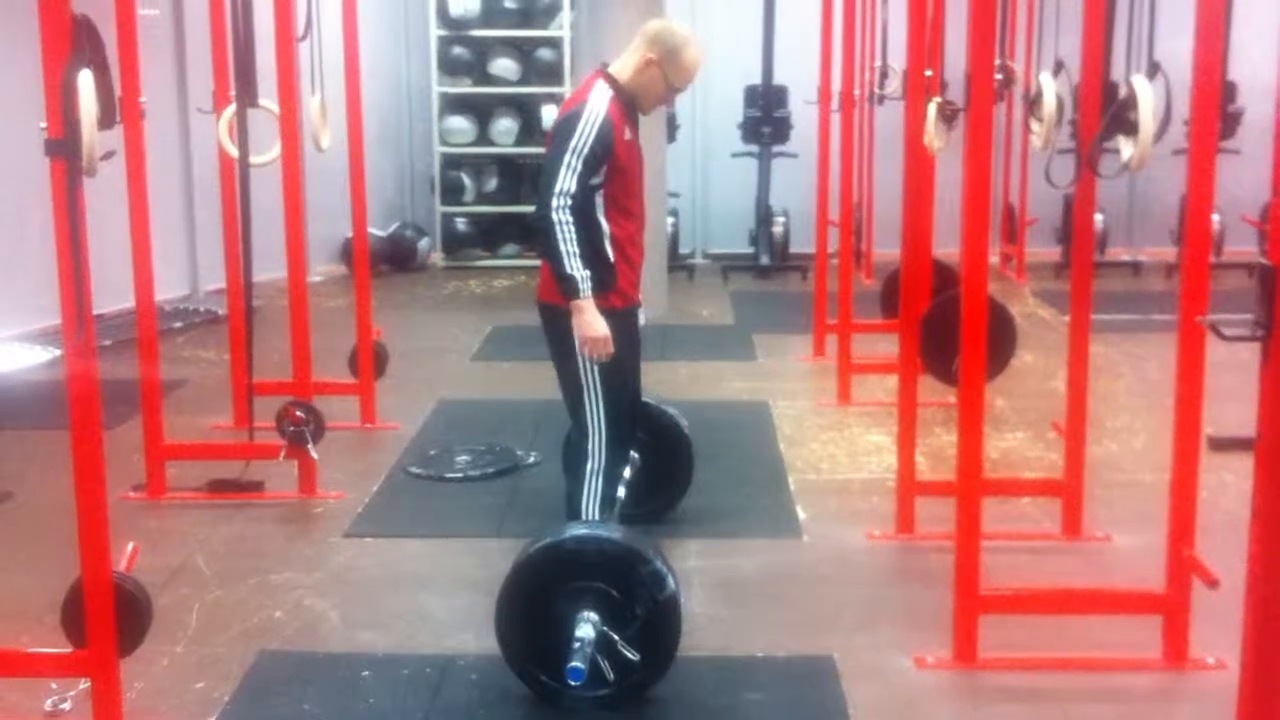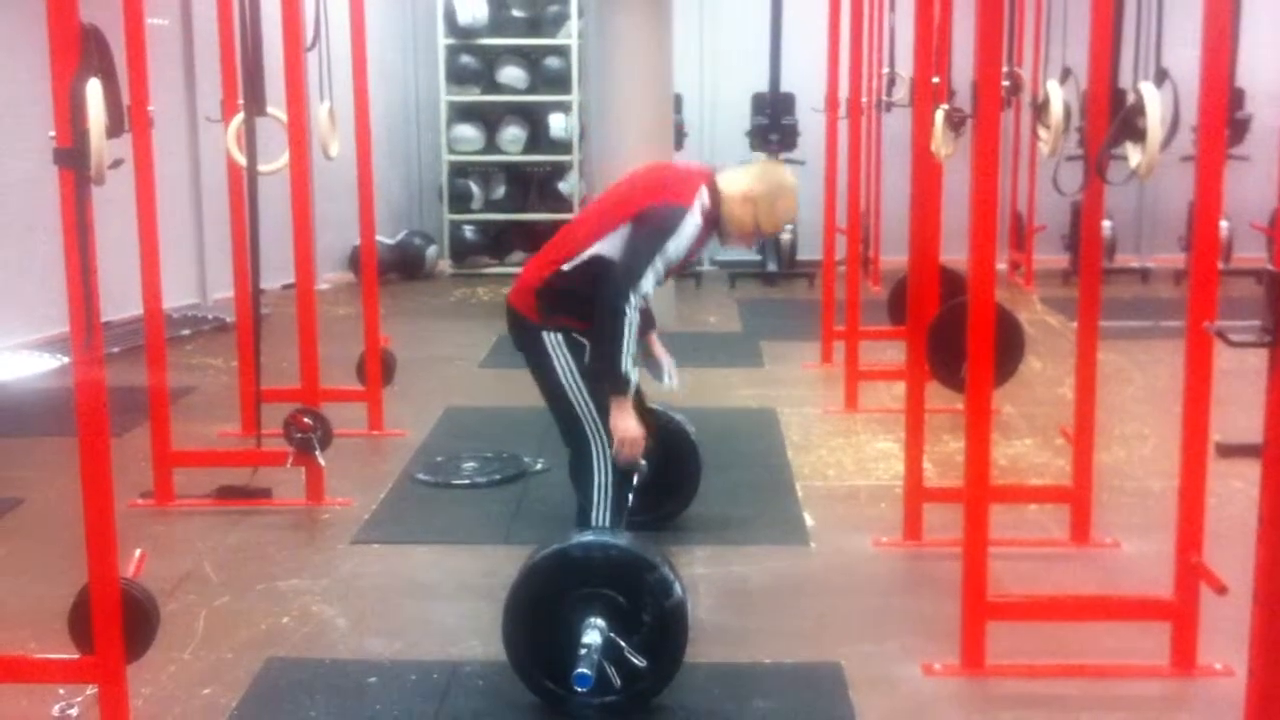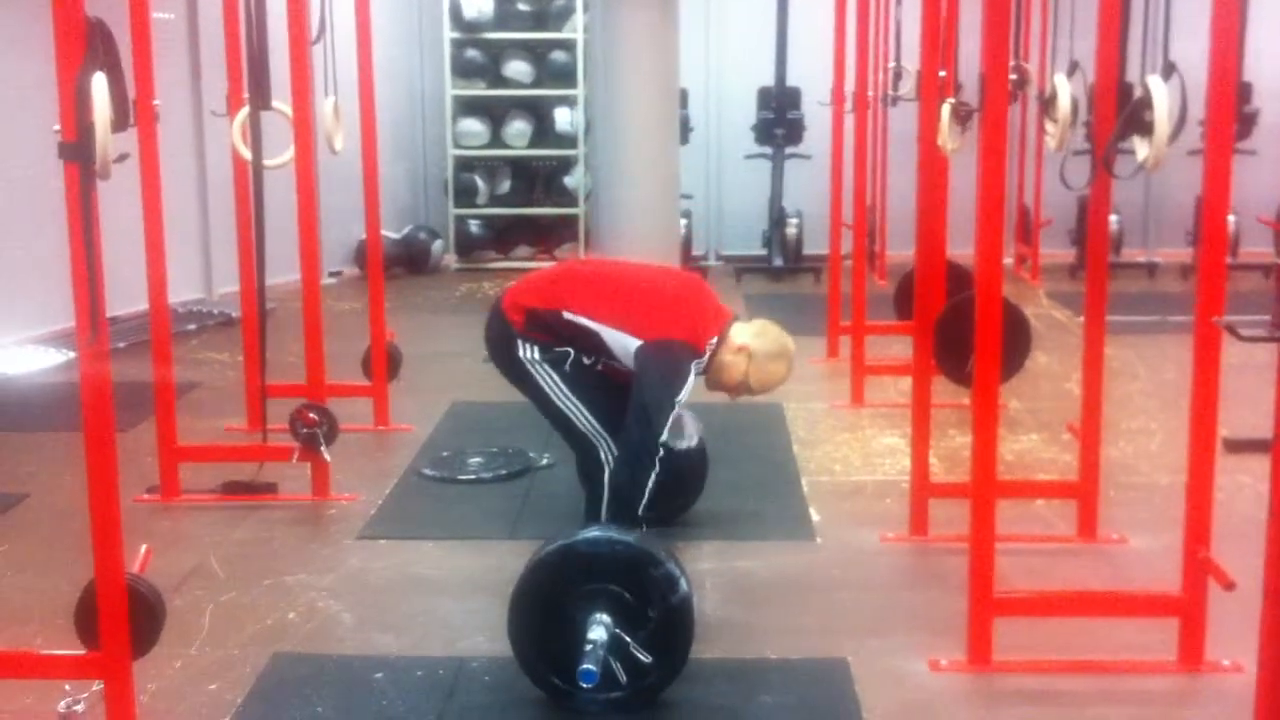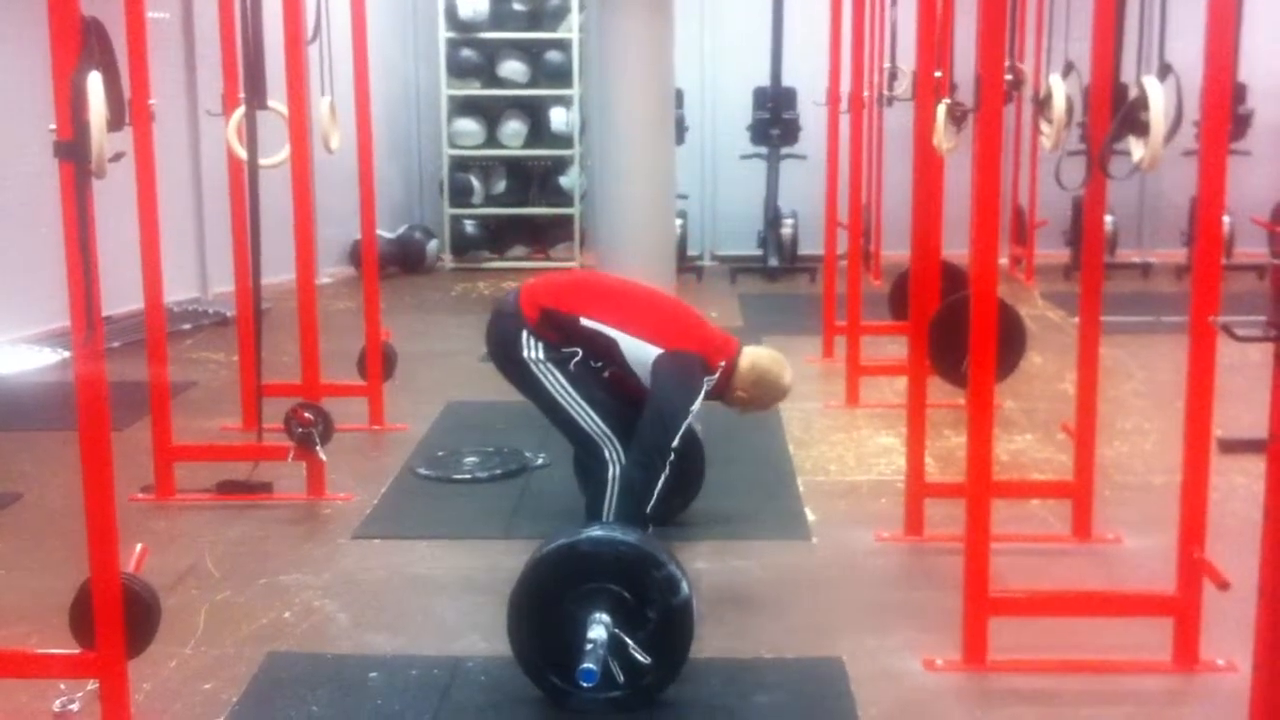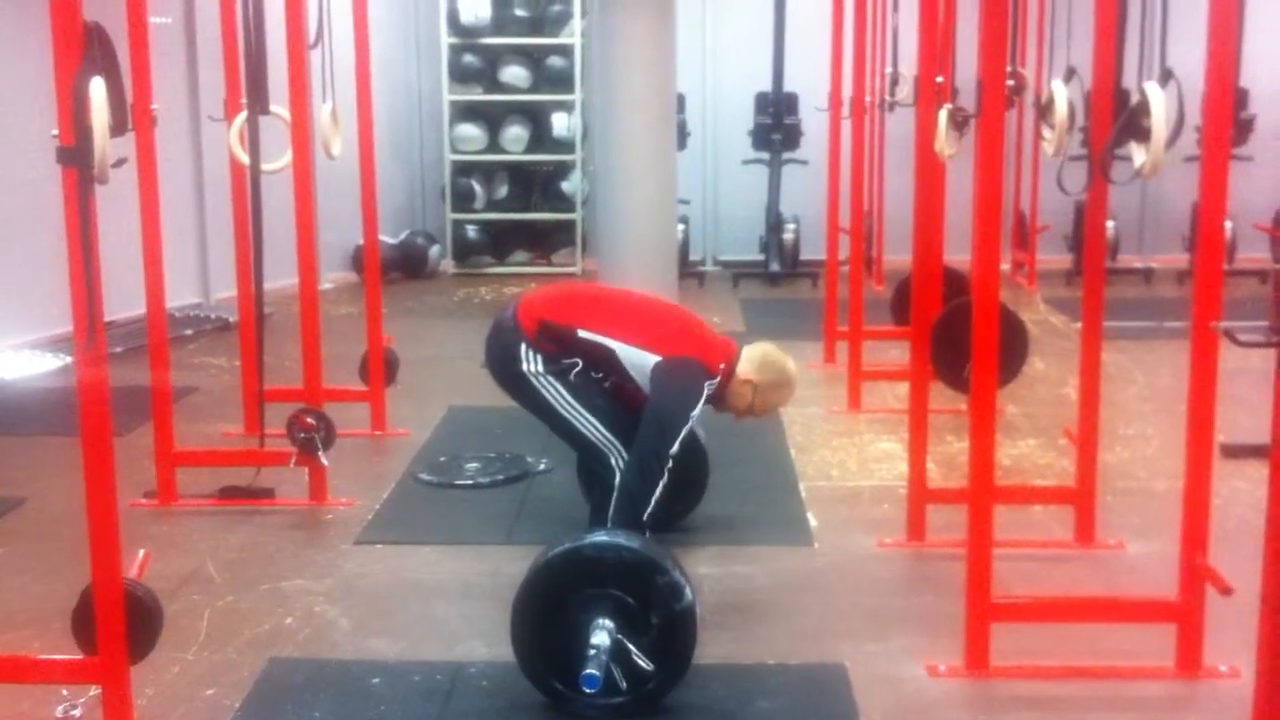
dt=1s
person 1, frame 1
left shoulder: (619, 110)
right shoulder: (591, 114)
right elbow: (554, 211)
right wrist: (582, 305)
left hip: (614, 300)
right hip: (587, 308)
left knee: (621, 422)
right knee: (600, 433)
left ankle: (602, 528)
person 1, frame 2
left shoulder: (688, 192)
right shoulder: (685, 212)
right elbow: (622, 296)
left wrist: (649, 335)
right wrist: (620, 404)
left hip: (568, 307)
right hip: (545, 315)
left knee: (628, 441)
right knee: (603, 447)
person 1, frame 3
left shoulder: (704, 313)
right shoulder: (678, 355)
right elbow: (639, 449)
left wrist: (665, 411)
left hip: (548, 312)
right hip: (522, 328)
left knee: (624, 422)
right knee: (607, 449)
person 1, frame 4
left shoulder: (707, 348)
right shoulder: (689, 372)
right elbow: (650, 455)
left hip: (544, 312)
right hip: (526, 330)
left knee: (627, 428)
right knee: (612, 451)
person 1, frame 5
left shoulder: (707, 354)
right shoulder: (691, 376)
right elbow: (648, 461)
left hip: (544, 327)
right hip: (523, 344)
left knee: (629, 435)
right knee: (618, 457)
